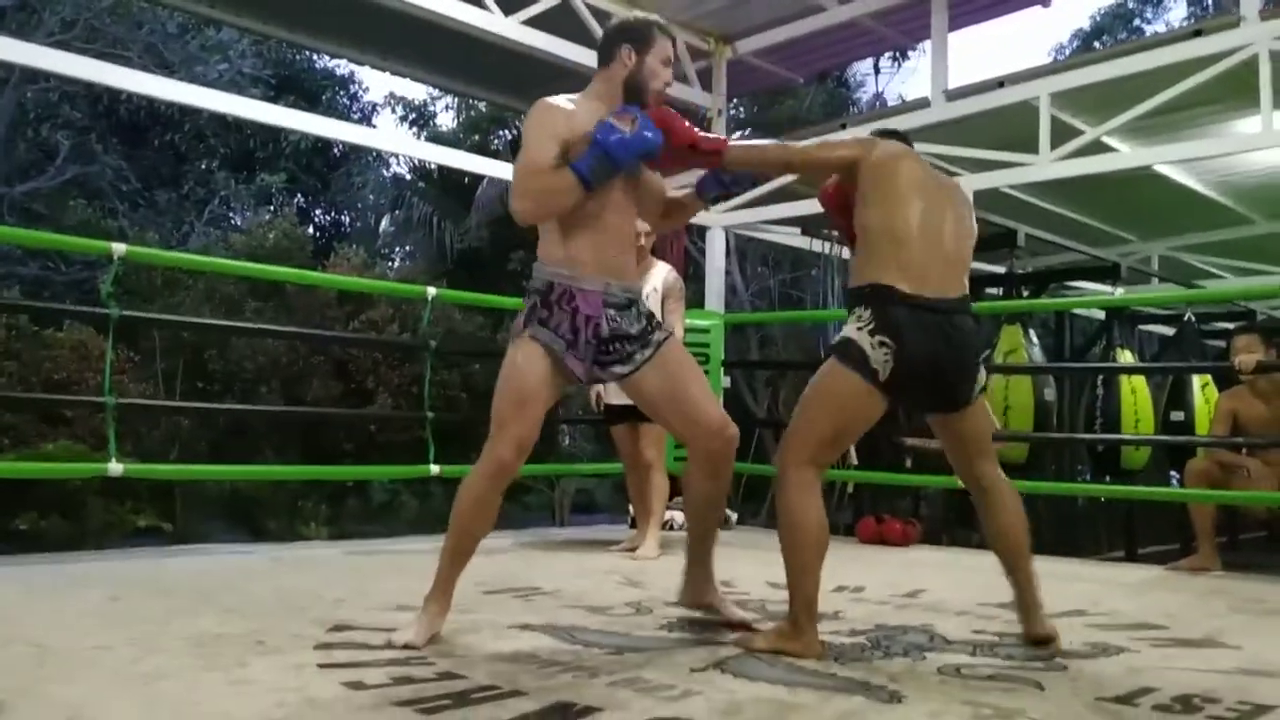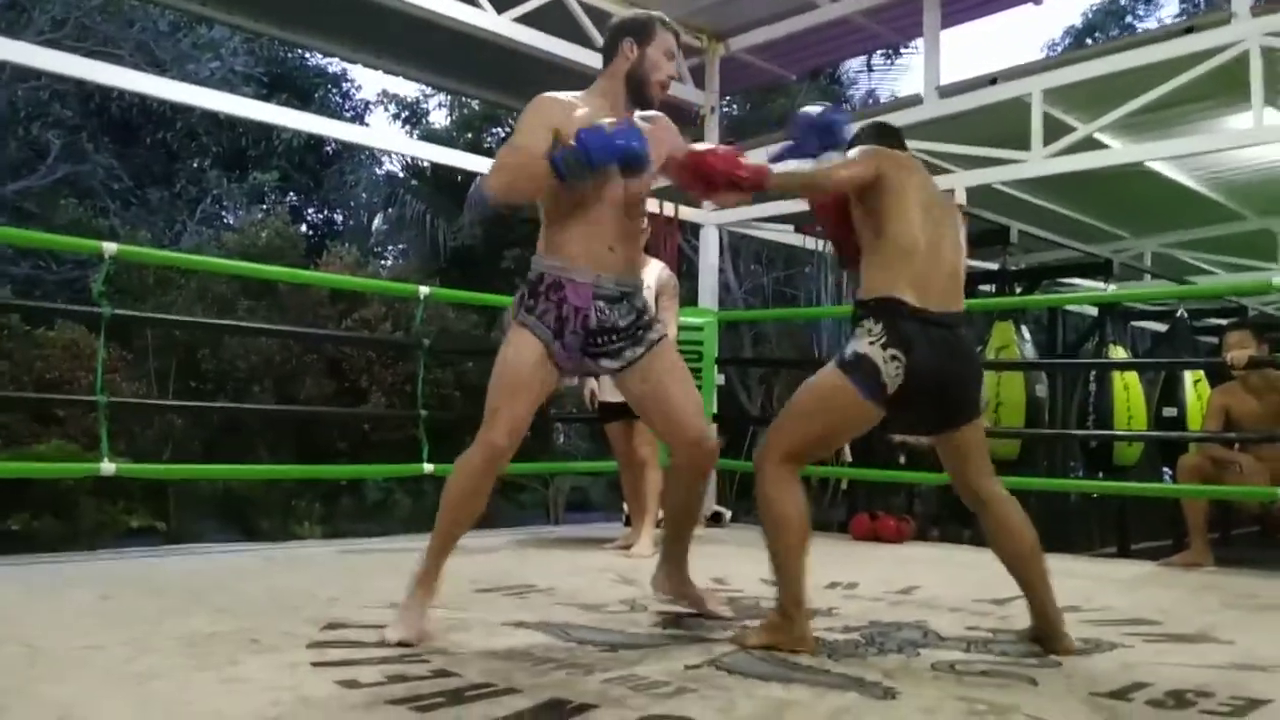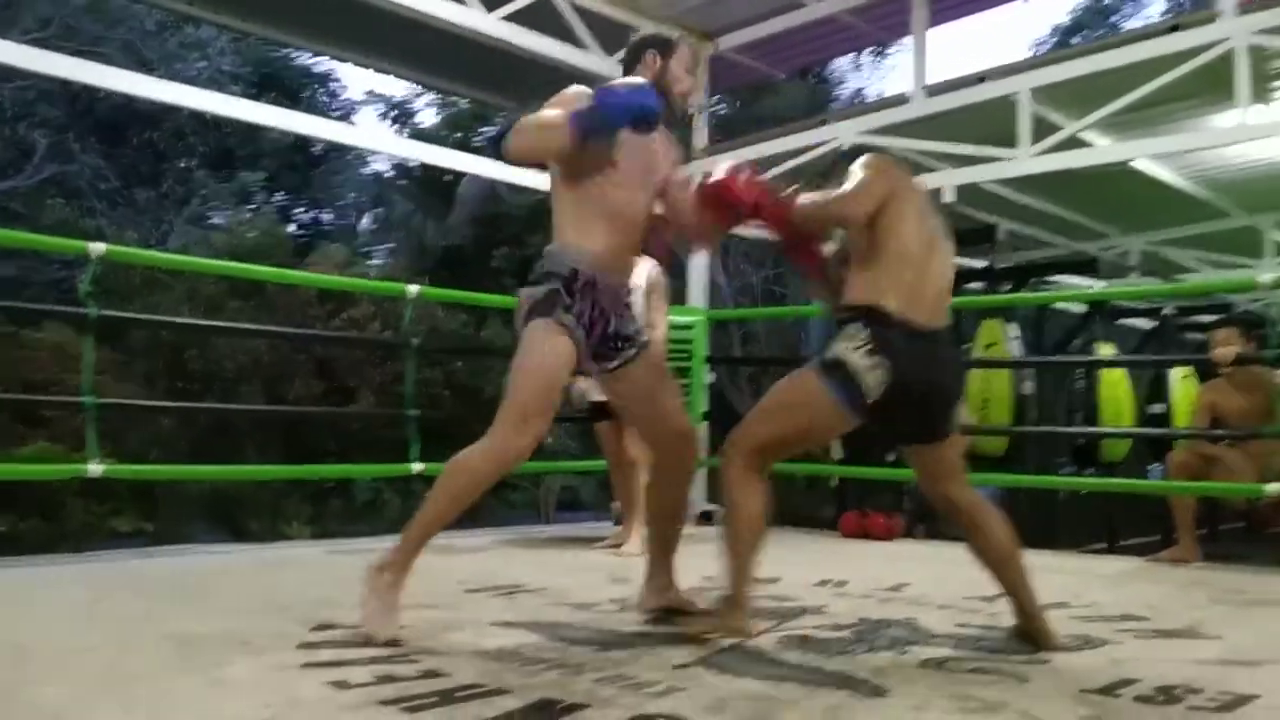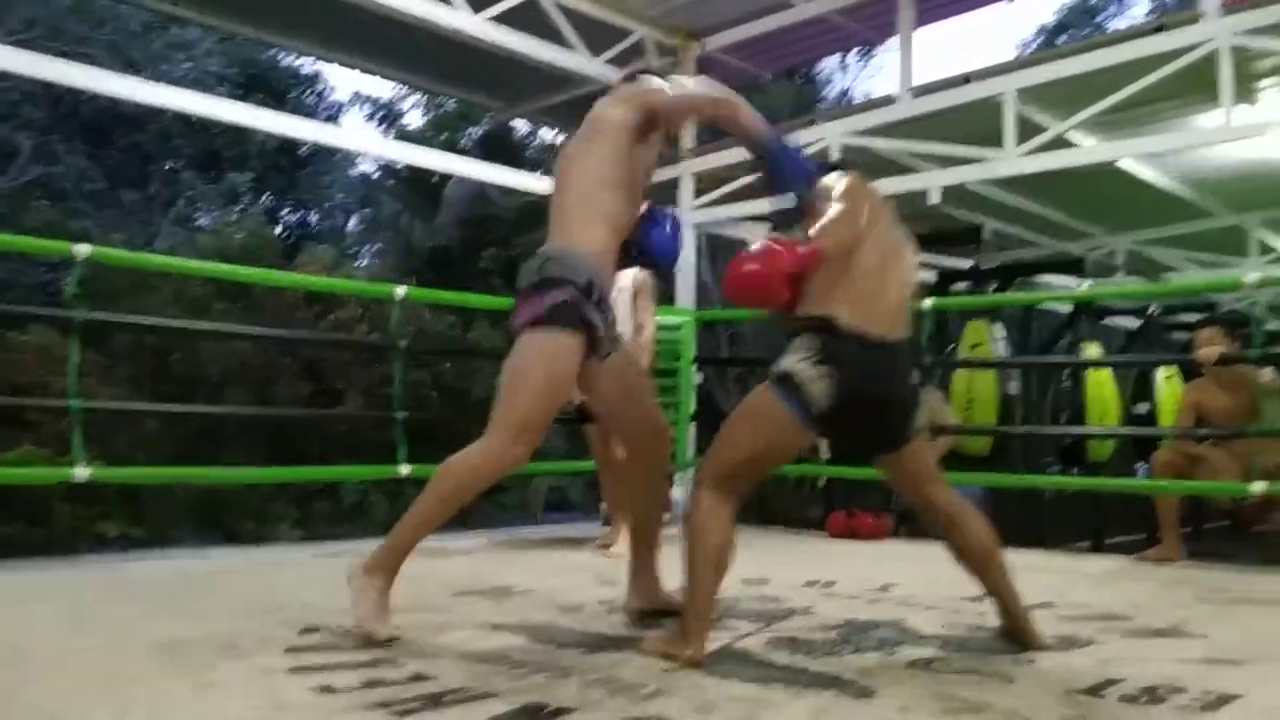
dt=0.1s
person 1, frame 1
left shoulder: (634, 127)
right shoulder: (555, 115)
left elbow: (665, 215)
right elbow: (525, 204)
left wrist: (709, 188)
right wrist: (598, 162)
left hip: (628, 313)
right hip: (559, 305)
left knee: (717, 437)
right knee: (503, 455)
left ankle: (699, 581)
right ankle: (437, 601)
person 1, frame 2
left shoulder: (655, 130)
right shoulder: (553, 108)
left elbow: (728, 179)
right elbow: (495, 187)
right wrist: (572, 162)
left hip: (623, 310)
right hip: (553, 297)
left knee: (697, 443)
right knee: (496, 444)
left ankle: (673, 573)
right ankle: (423, 588)
person 1, frame 3
left shoulder: (659, 149)
right shoulder: (585, 102)
left elbow: (696, 230)
right elbow: (520, 142)
right wrist: (592, 119)
left hip: (615, 308)
right hip: (566, 290)
left knee: (679, 441)
right knee: (512, 441)
left ankle: (659, 583)
right ankle: (390, 571)
person 1, frame 4
left shoulder: (614, 147)
right shoulder: (628, 104)
right elbow: (708, 96)
left wrist: (646, 232)
left hip: (587, 298)
right hip: (565, 290)
left knee: (652, 440)
right knee: (507, 445)
left ankle: (644, 586)
right ankle: (380, 567)
person 2, frame 1
left shoulder: (872, 153)
right shoulder: (956, 197)
left elbow: (789, 156)
left wrist: (700, 144)
left hip: (887, 326)
right hip: (957, 331)
left knee: (796, 464)
right knee: (983, 473)
left ankle: (800, 628)
right ankle: (1031, 612)
person 2, frame 2
left shoulder: (878, 159)
right shoulder: (943, 209)
left elbow: (816, 181)
right wrist: (843, 228)
left hip: (891, 342)
right hip: (953, 349)
left knee: (775, 459)
right knee: (981, 487)
left ankle: (791, 620)
right ankle: (1048, 618)
person 2, frame 3
left shoulder: (878, 171)
right shoulder: (933, 228)
left elbow: (846, 209)
left wrist: (769, 203)
right wrist: (804, 249)
left hip: (874, 349)
right hip: (936, 361)
left knee: (742, 458)
right knee: (954, 495)
left ankle: (735, 607)
right ankle: (1032, 619)
person 2, frame 4
left shoulder: (847, 190)
right shoulder: (903, 249)
left elbow: (828, 241)
left wrist: (782, 264)
right wrist: (793, 289)
left hip: (825, 362)
right hip: (887, 375)
left knee: (714, 486)
right knee: (938, 498)
left ankle: (689, 633)
right ankle: (1017, 620)
person 3, frame 1
left shoulder: (667, 277)
left elbow: (676, 333)
right wrist: (596, 377)
right hip: (616, 386)
left knee: (651, 460)
right knee: (631, 462)
left ankle: (653, 534)
right ankle: (640, 529)
person 3, frame 2
left shoulder: (661, 275)
left elbow: (669, 329)
right wrist: (589, 375)
right hip: (609, 381)
left knee: (646, 456)
right knee: (624, 458)
left ankle: (648, 530)
right ankle: (634, 525)
person 3, frame 3
left shoulder: (650, 272)
left elbow: (658, 327)
right wrist: (580, 374)
right hip: (600, 383)
left knee: (635, 457)
right knee: (614, 460)
left ankle: (637, 533)
right ankle: (625, 527)
person 3, frame 4
left shoulder: (638, 277)
left elbow: (646, 330)
left knee: (624, 458)
right knee: (603, 460)
left ankle: (626, 534)
right ankle: (614, 528)
person 4, frame 1
right shoulder: (1230, 400)
right elbow: (1212, 448)
right wrist: (1246, 462)
right hip: (1257, 479)
right knee: (1197, 467)
right ankle: (1207, 553)
person 4, frame 2
right shoulder: (1223, 395)
right elbow: (1205, 444)
left wrist: (1255, 365)
right wrist: (1239, 458)
right hip: (1249, 475)
right knee: (1189, 462)
right ankle: (1199, 549)
person 4, frame 3
right shoulder: (1210, 392)
right elbow: (1192, 440)
left wrist: (1242, 363)
right wrist: (1225, 454)
right hip: (1239, 472)
right knee: (1178, 458)
right ankle: (1187, 545)
person 4, frame 4
right shoulder: (1195, 391)
right elbow: (1178, 439)
left wrist: (1225, 362)
right wrist: (1211, 454)
right hip: (1223, 470)
right knee: (1163, 458)
right ankle: (1172, 543)
